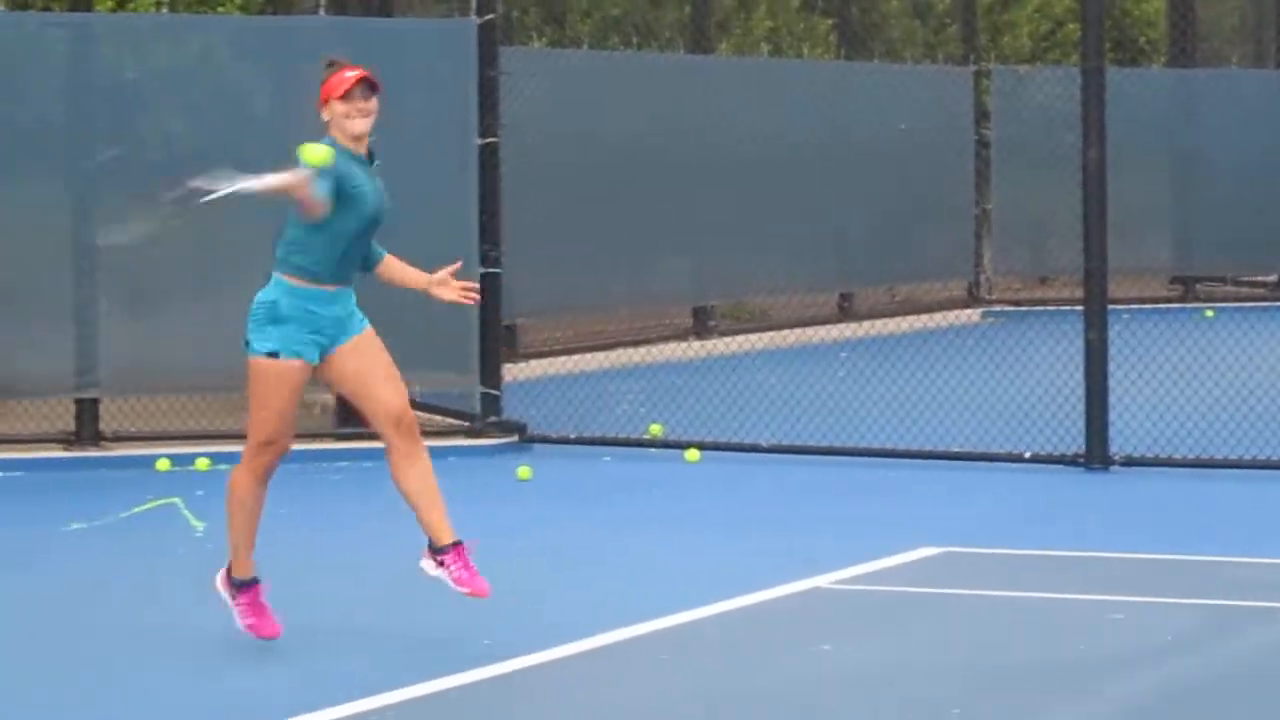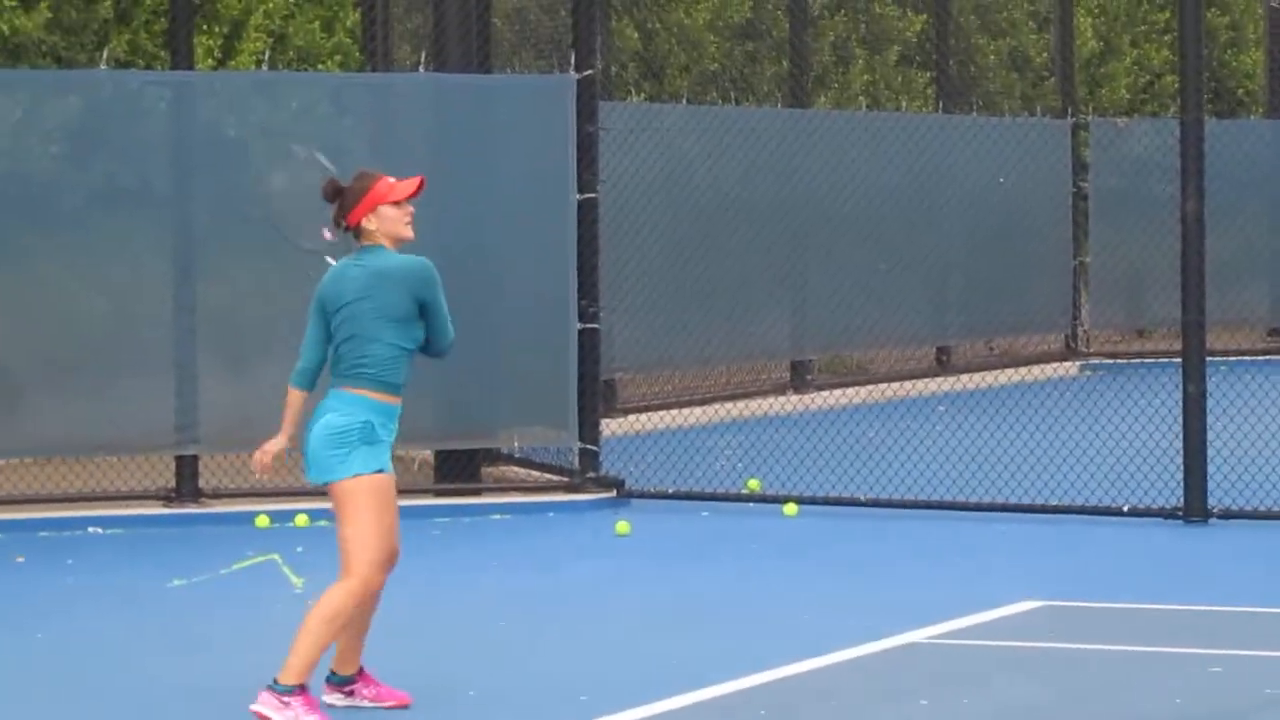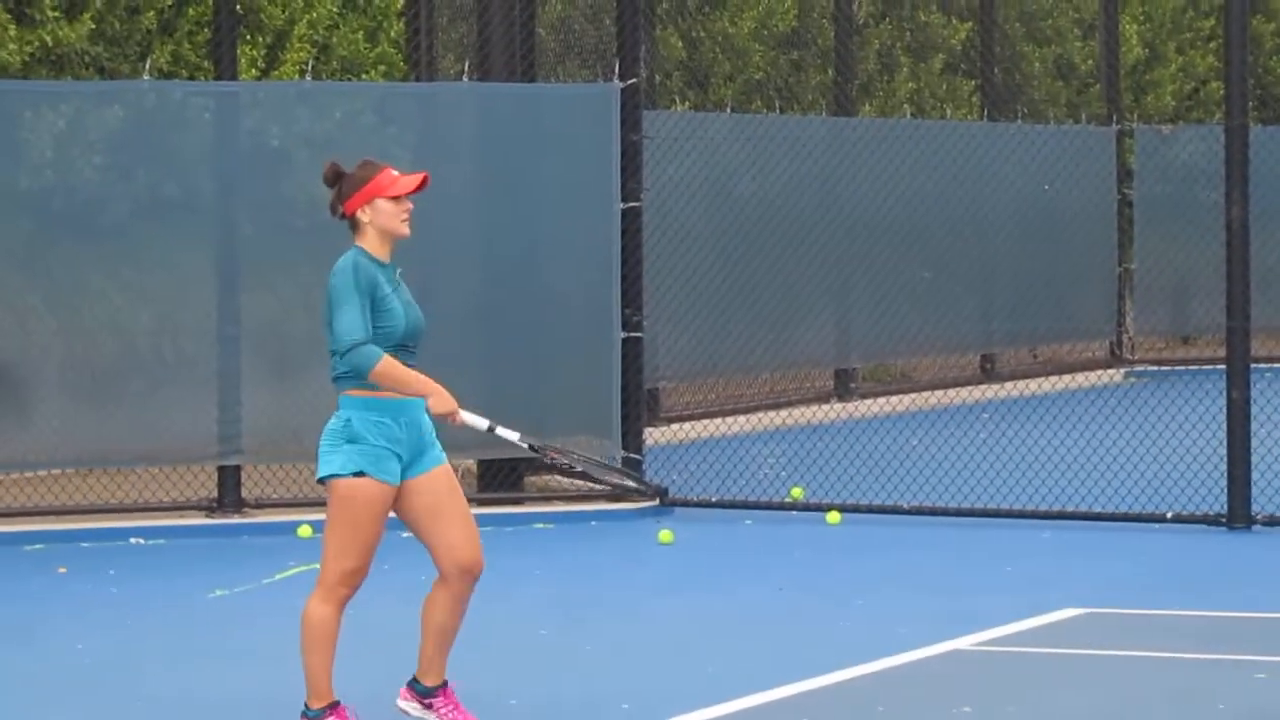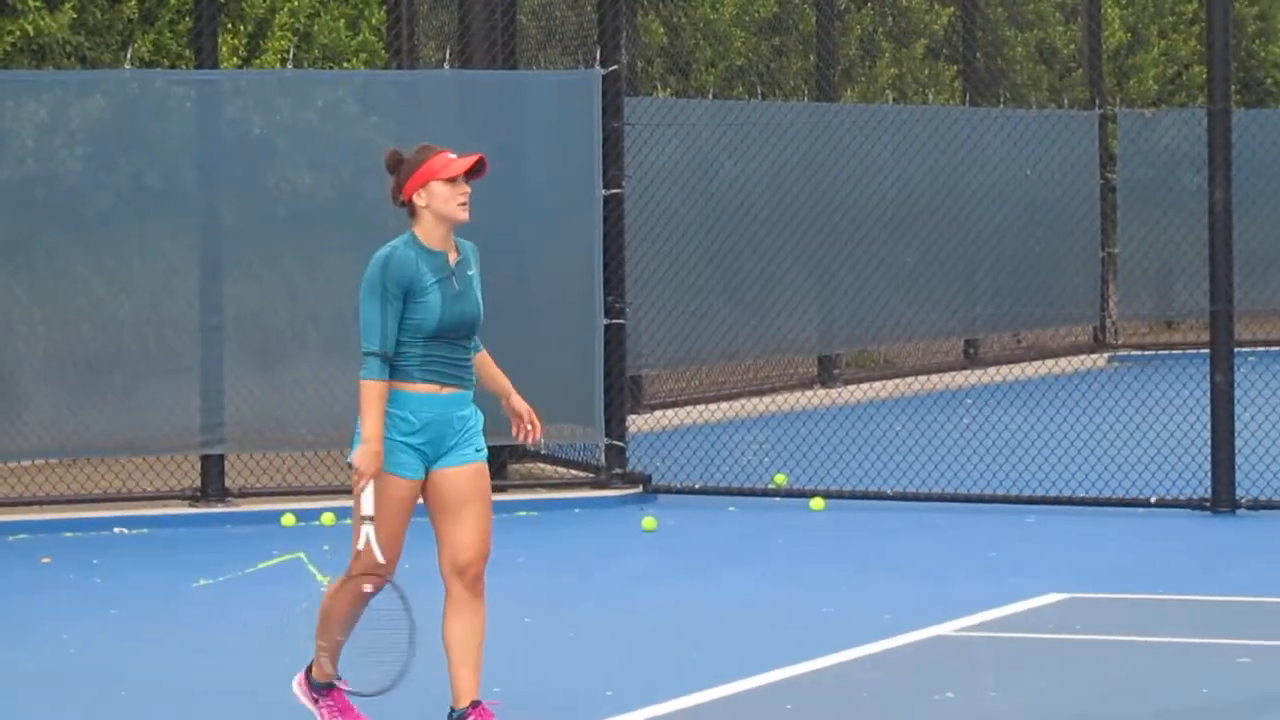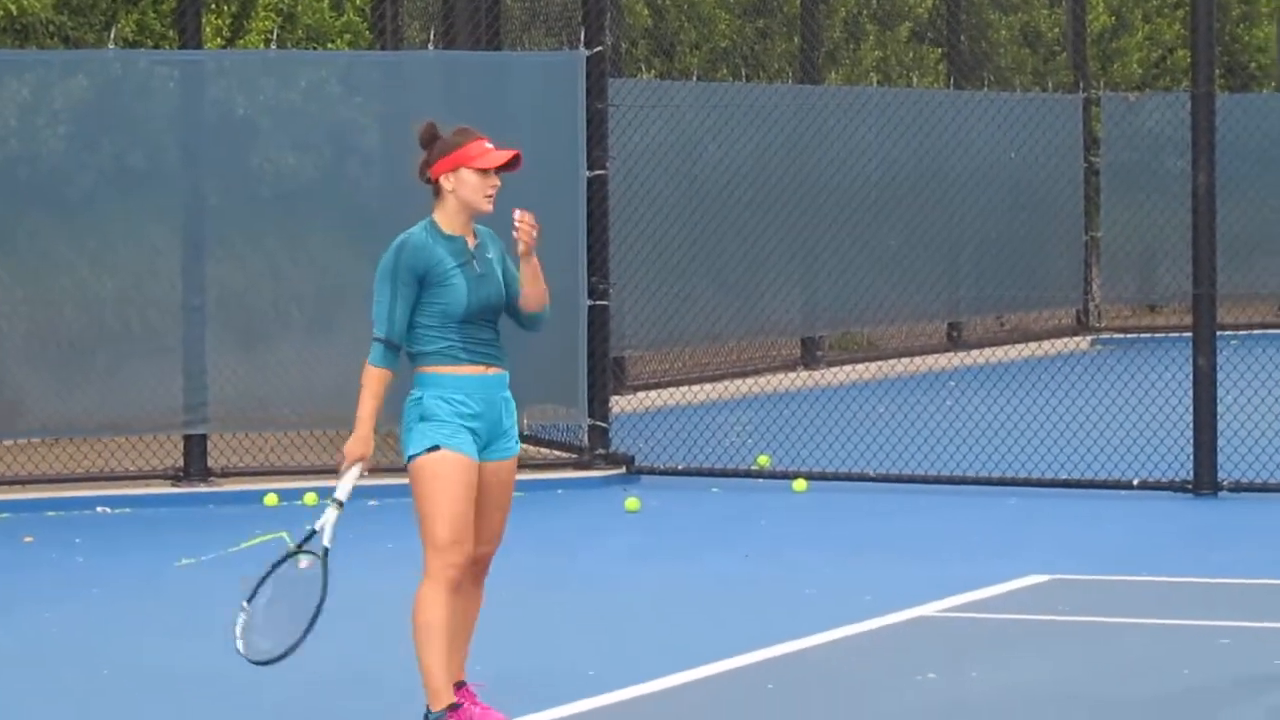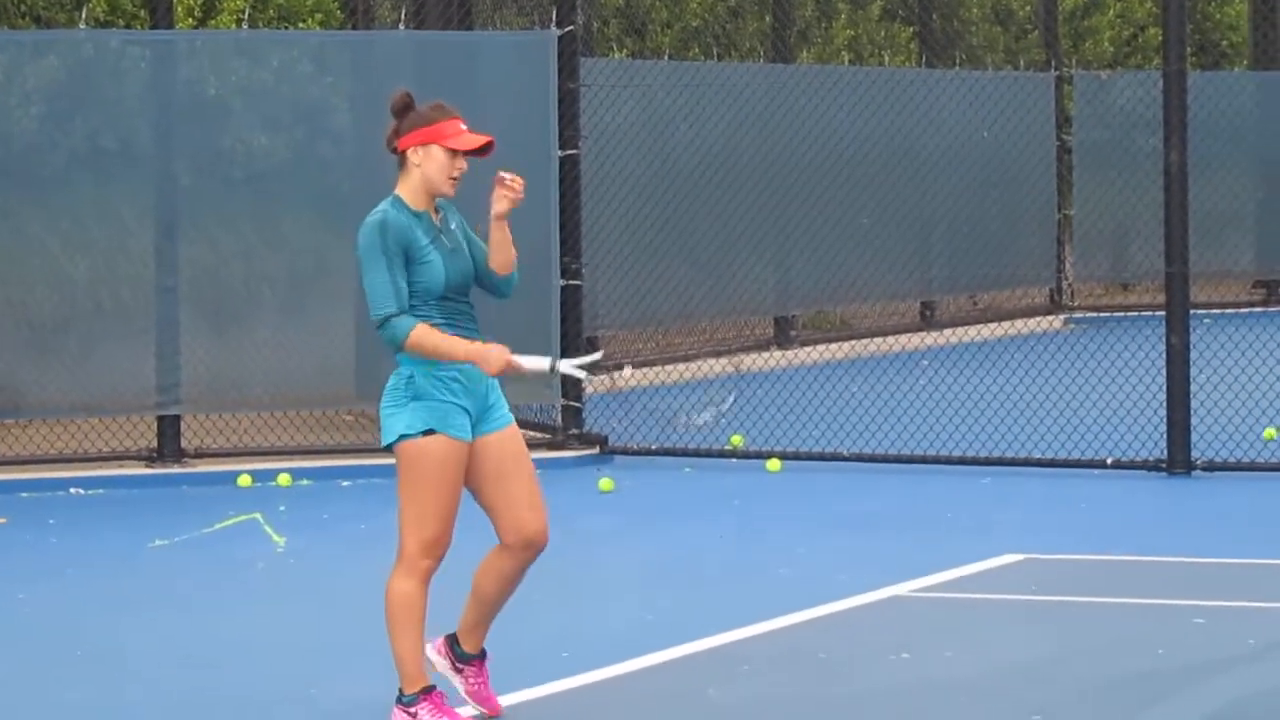
dt=0.5s
person 1, frame 1
left shoulder: (368, 168)
right shoulder: (326, 158)
right elbow: (315, 211)
left wrist: (426, 283)
right wrist: (296, 187)
left hip: (340, 313)
right hip: (286, 313)
left knee: (400, 423)
right knee: (264, 452)
left ankle: (446, 550)
right ankle: (240, 583)
person 1, frame 2
left shoulder: (332, 280)
right shoulder: (415, 270)
left elbow: (306, 367)
right elbow: (440, 345)
left wrist: (285, 436)
left hip: (342, 424)
right hip: (356, 431)
left knee: (381, 557)
right knee: (362, 575)
person 1, frame 3
left shoulder: (387, 271)
right shoulder: (351, 270)
right elbow: (355, 354)
right wrist: (430, 391)
left hip: (415, 435)
right hip: (365, 433)
left knee: (464, 565)
right knee: (340, 582)
person 1, frame 4
left shoulder: (467, 257)
right shoulder: (392, 262)
right elbow: (374, 359)
left wrist: (510, 397)
right wrist: (370, 439)
left hip: (460, 424)
right hip: (399, 426)
left knee: (469, 569)
right knee: (372, 571)
person 1, frame 5
left shoulder: (491, 242)
right shoulder: (410, 250)
left elbow: (531, 317)
right elbow: (383, 346)
left wrist: (528, 254)
right wrist: (364, 428)
left hip: (496, 406)
right hip: (441, 409)
left knee: (476, 563)
right knee: (448, 563)
person 1, frame 6
left shoulder: (448, 216)
right shoulder: (384, 226)
left elbow: (499, 284)
right elbow: (393, 324)
left wrist: (500, 218)
right wrist: (474, 353)
left hip: (475, 388)
right hip: (430, 392)
left knee: (527, 534)
right knee: (423, 553)
left ankle: (464, 649)
